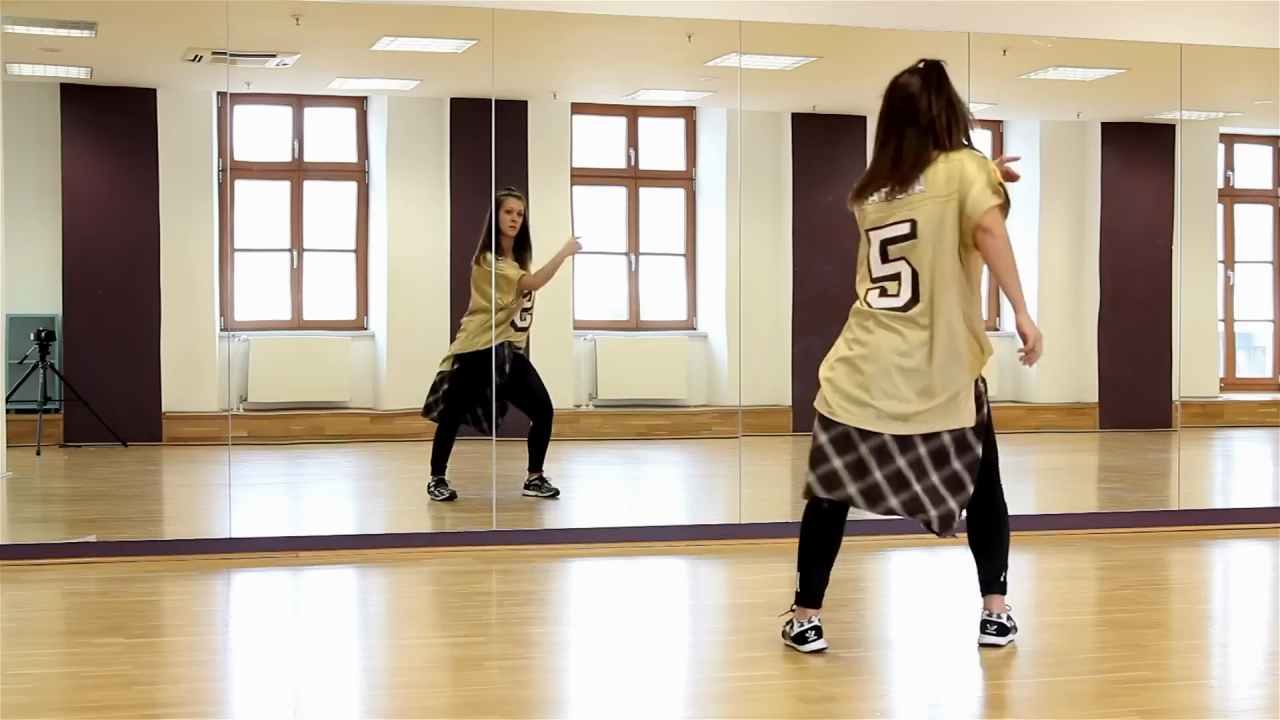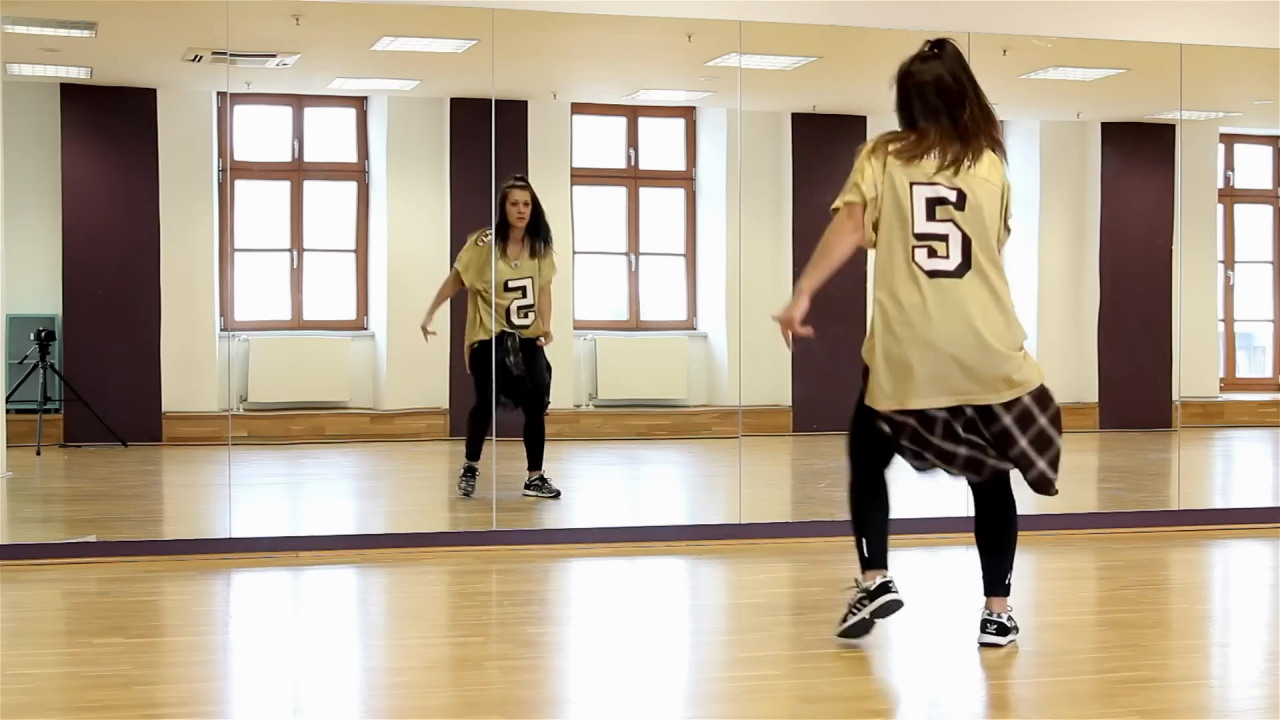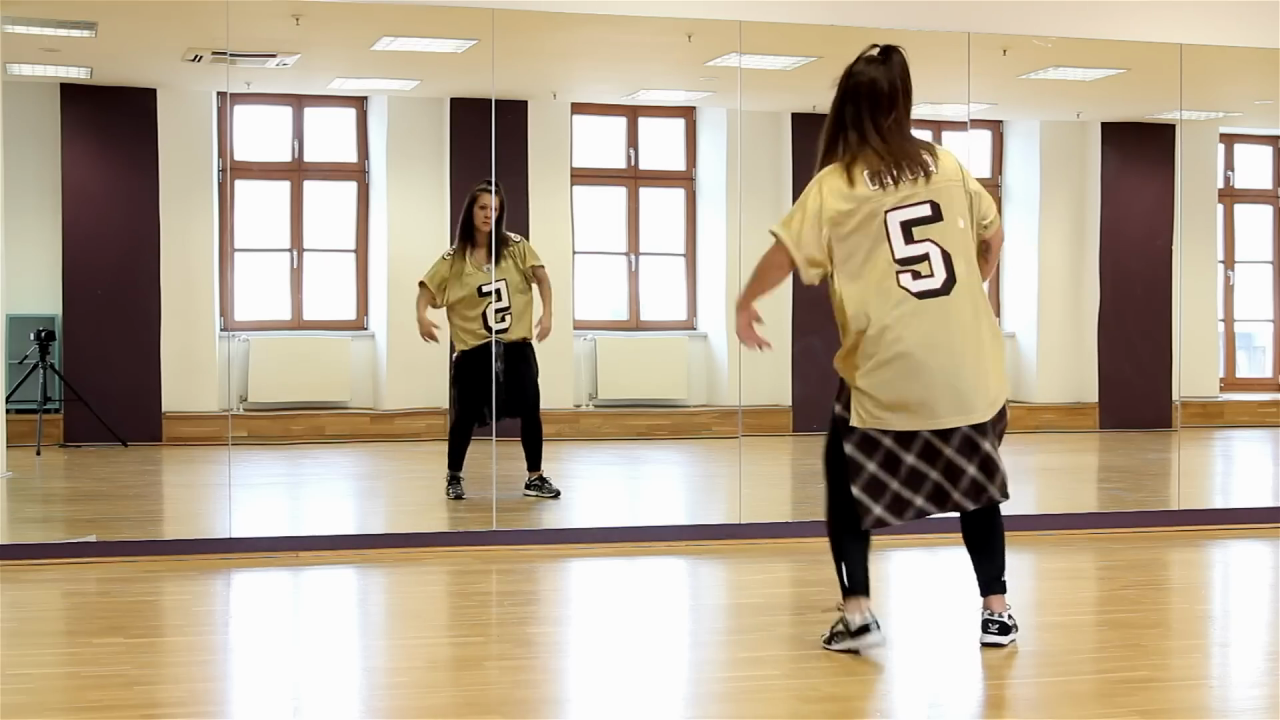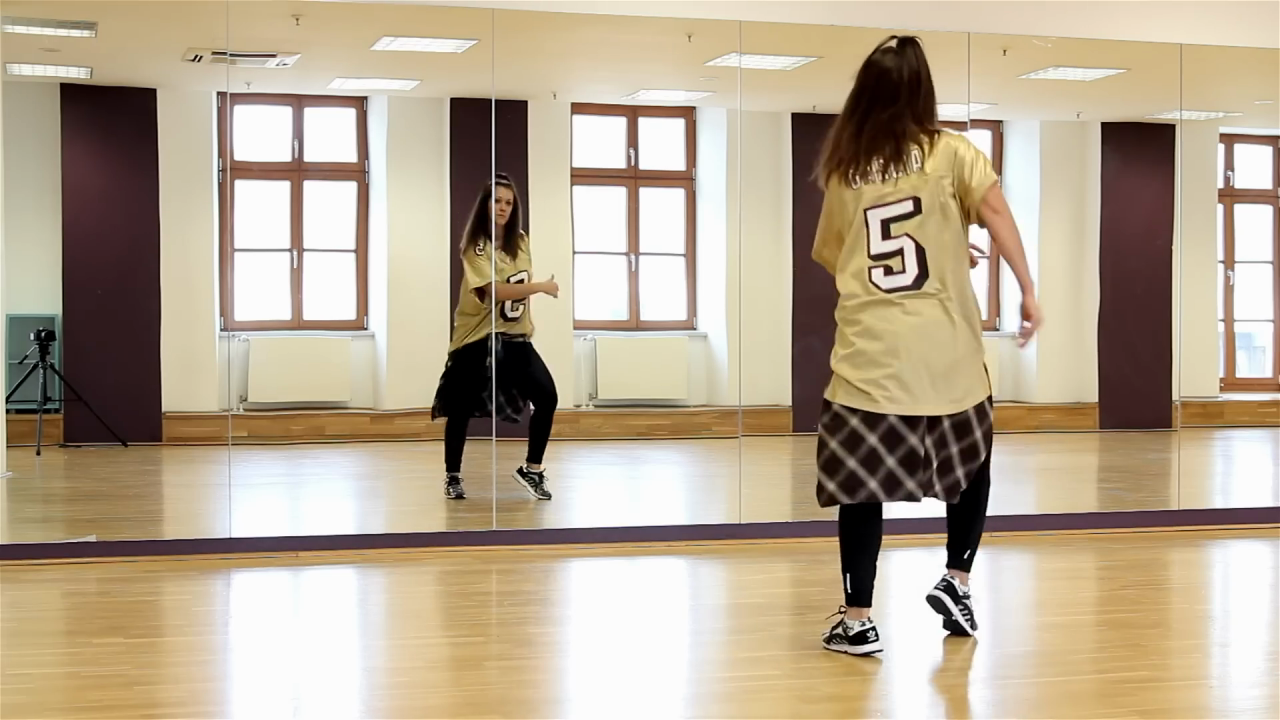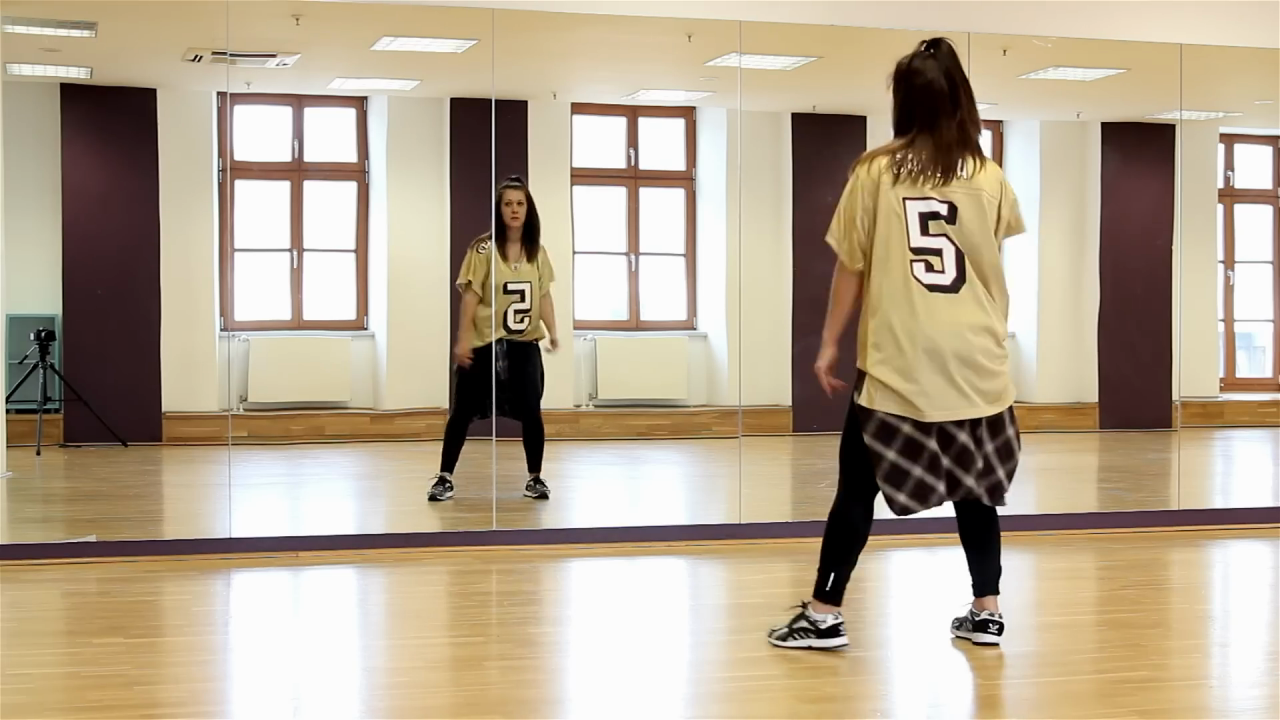
dt=0.4s
person 1, frame 1
left shoulder: (869, 190)
right shoulder: (962, 168)
right elbow: (987, 229)
right wrist: (1022, 311)
left hip: (861, 371)
right hip: (941, 371)
left knee: (830, 492)
right knee: (982, 485)
left ankle: (806, 616)
right ankle: (995, 610)
person 1, frame 2
left shoulder: (883, 156)
right shoulder: (991, 167)
left elbow: (849, 228)
left wrist: (801, 295)
left hip: (904, 348)
right hip: (986, 350)
left knee: (867, 460)
right knee: (992, 478)
left ankle: (875, 581)
right ankle: (997, 611)
person 1, frame 3
left shoulder: (837, 181)
right shoulder: (944, 163)
left elbow: (787, 255)
right elbow: (992, 238)
left wrist: (746, 303)
left hip: (888, 367)
right hip: (966, 363)
left knee: (844, 482)
right knee: (975, 485)
left ankle: (856, 612)
right ankle: (996, 610)
person 1, frame 4
left shoulder: (842, 171)
right shoulder: (951, 152)
left elbow: (829, 257)
right elbow: (993, 206)
right wrist: (1028, 290)
left hip: (868, 355)
right hip: (947, 354)
left knee: (859, 486)
right knee: (970, 468)
left ankle: (857, 619)
right ankle: (956, 579)
person 1, frame 5
left shoulder: (874, 170)
right shoulder: (989, 177)
left elbow: (849, 267)
left wrist: (829, 344)
left hip: (899, 362)
right hip: (975, 363)
left knee: (858, 486)
right knee: (974, 485)
left ankle: (823, 613)
right ankle: (986, 609)
person 2, frame 1
left shoulder: (518, 254)
right shoulder: (490, 259)
right elbow: (530, 284)
right wrist: (564, 252)
left hip: (512, 350)
right hip: (480, 349)
left knee: (543, 410)
right knee: (452, 414)
left ankle: (535, 478)
right ankle: (437, 479)
person 2, frame 2
left shoulder: (539, 246)
right shoulder: (485, 242)
left elbow: (543, 289)
right elbow: (457, 279)
left wrist: (546, 325)
right wrist: (430, 314)
left hip: (528, 341)
right hip: (489, 339)
left knee: (535, 406)
right knee: (486, 401)
left ankle: (535, 477)
right ankle: (470, 467)
person 2, frame 3
left shoulder: (515, 246)
right shoulder: (455, 257)
left elbow: (541, 276)
right elbow: (427, 288)
left wrist: (547, 314)
right wrist: (421, 315)
left hip: (516, 345)
right hip: (474, 347)
left knee: (529, 408)
right knee: (464, 413)
left ankle: (535, 477)
right ankle: (454, 476)
person 2, frame 4
left shoulder: (519, 241)
right shoulder: (475, 247)
right elbow: (497, 291)
left wrist: (529, 319)
right wrist: (542, 288)
left hip: (516, 338)
right hip: (477, 340)
left knee: (547, 396)
right knee: (460, 409)
left ankle: (532, 469)
right ankle: (453, 477)
person 2, frame 5
left shoulder: (536, 251)
right shoulder: (483, 248)
left elbow: (543, 293)
right elbow: (471, 294)
left wrist: (552, 330)
right wrist: (463, 340)
left hip: (525, 345)
right hip: (483, 343)
left knee: (531, 411)
right knee: (463, 412)
left ankle: (535, 478)
right ankle: (444, 478)
